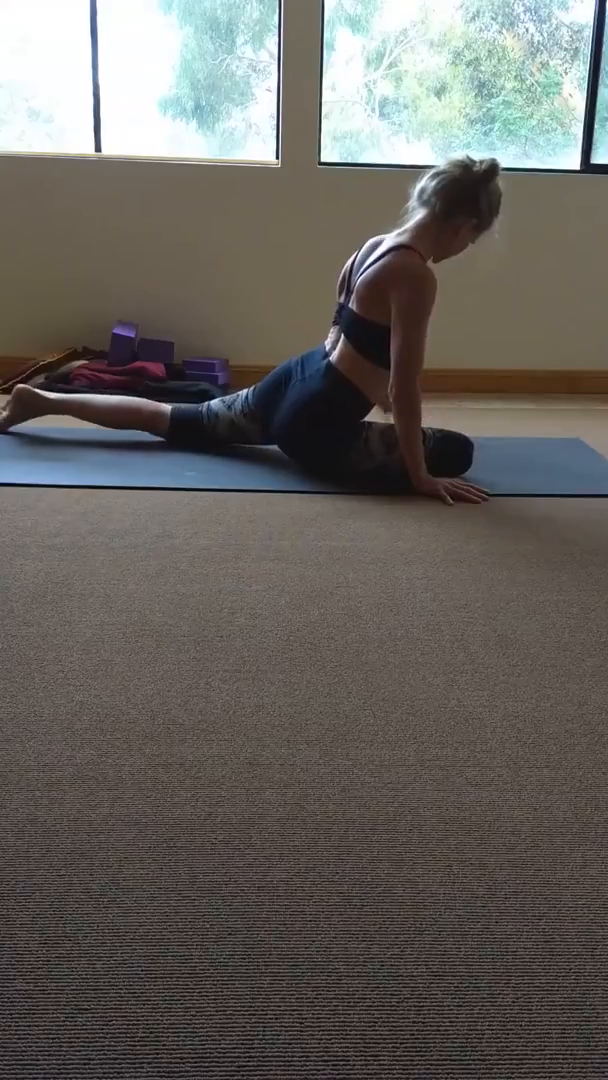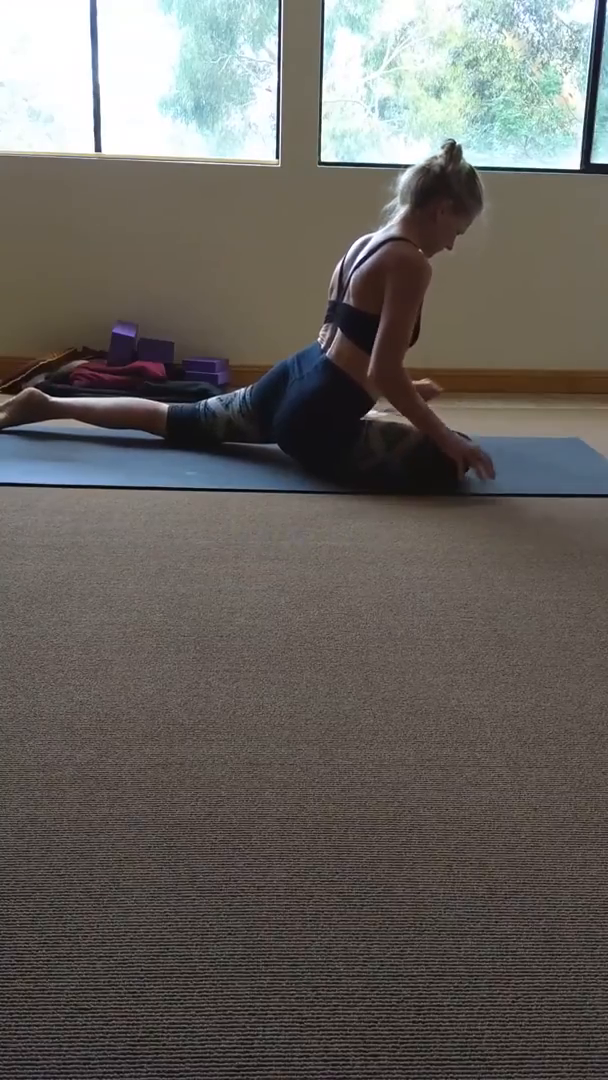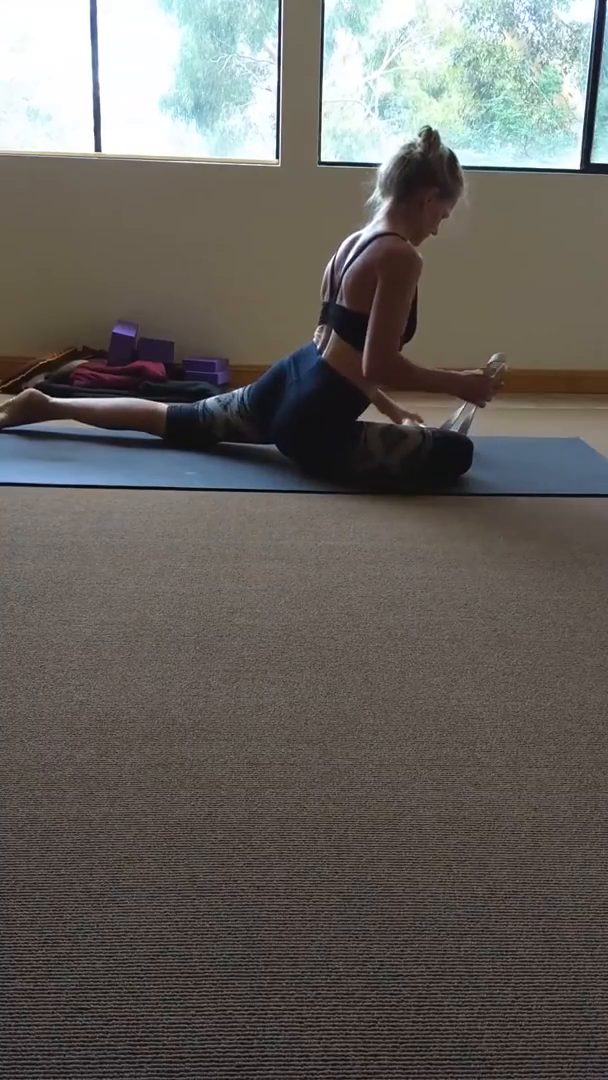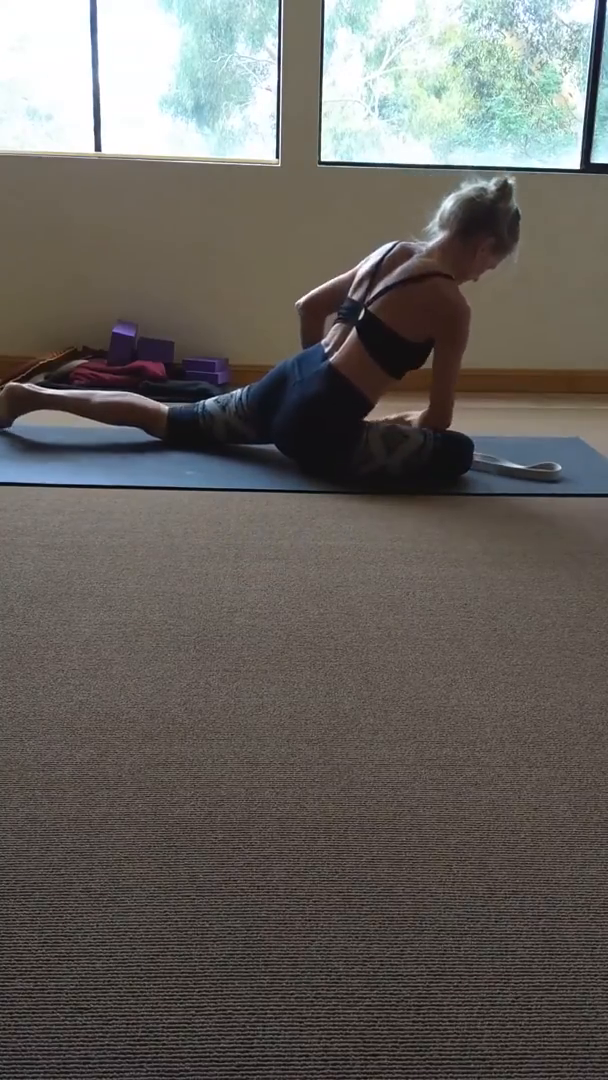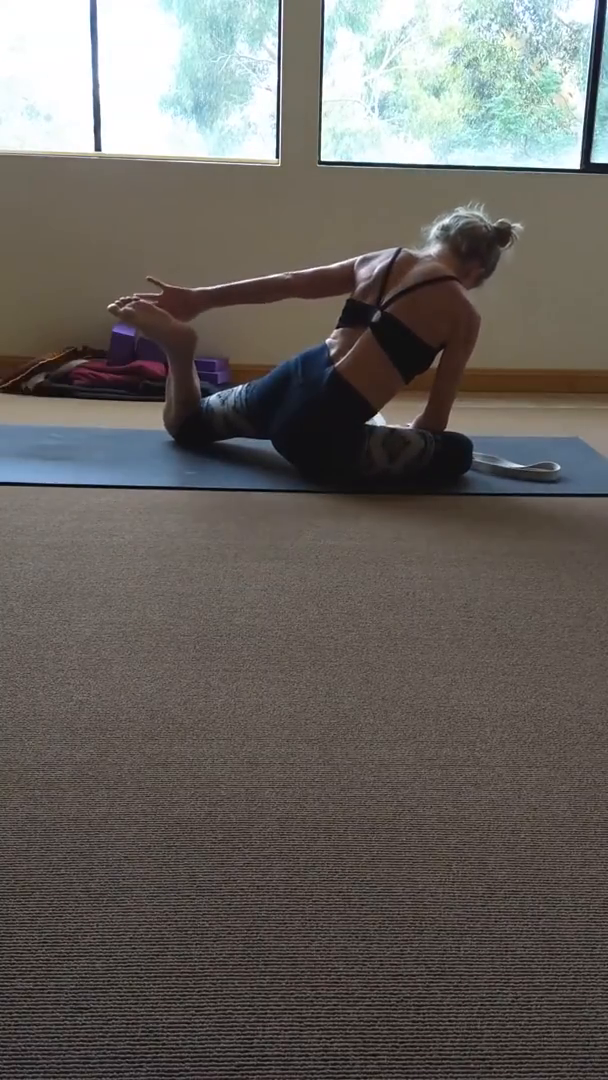
dt=1s
person 1, frame 1
left shoulder: (375, 245)
right shoulder: (415, 276)
right elbow: (404, 384)
left wrist: (381, 396)
right wrist: (419, 476)
left hip: (293, 382)
right hip: (317, 426)
left knee: (174, 420)
left ankle: (45, 399)
person 1, frame 2
left shoulder: (365, 244)
right shoulder: (410, 265)
right elbow: (383, 373)
left wrist: (408, 392)
right wrist: (447, 439)
left hip: (292, 382)
right hip: (317, 424)
left knee: (175, 419)
left ankle: (47, 404)
person 1, frame 3
left shoulder: (354, 242)
right shoulder: (400, 258)
right elbow: (380, 366)
left wrist: (388, 408)
right wrist: (461, 383)
left hip: (285, 384)
right hip: (313, 426)
left knee: (171, 419)
left ankle: (47, 404)
person 1, frame 4
left shoulder: (389, 253)
right shoulder: (450, 306)
left elbow: (307, 306)
right elbow: (439, 419)
right wrist: (409, 422)
left hip: (285, 384)
right hip: (317, 428)
left knee: (167, 419)
person 1, frame 5
left shoulder: (379, 260)
right shoulder: (464, 316)
left elbow: (289, 283)
right elbow: (435, 422)
left wrist: (200, 298)
right wrist: (407, 439)
left hip: (290, 383)
right hip: (323, 432)
left knee: (184, 426)
left ankle: (177, 346)
